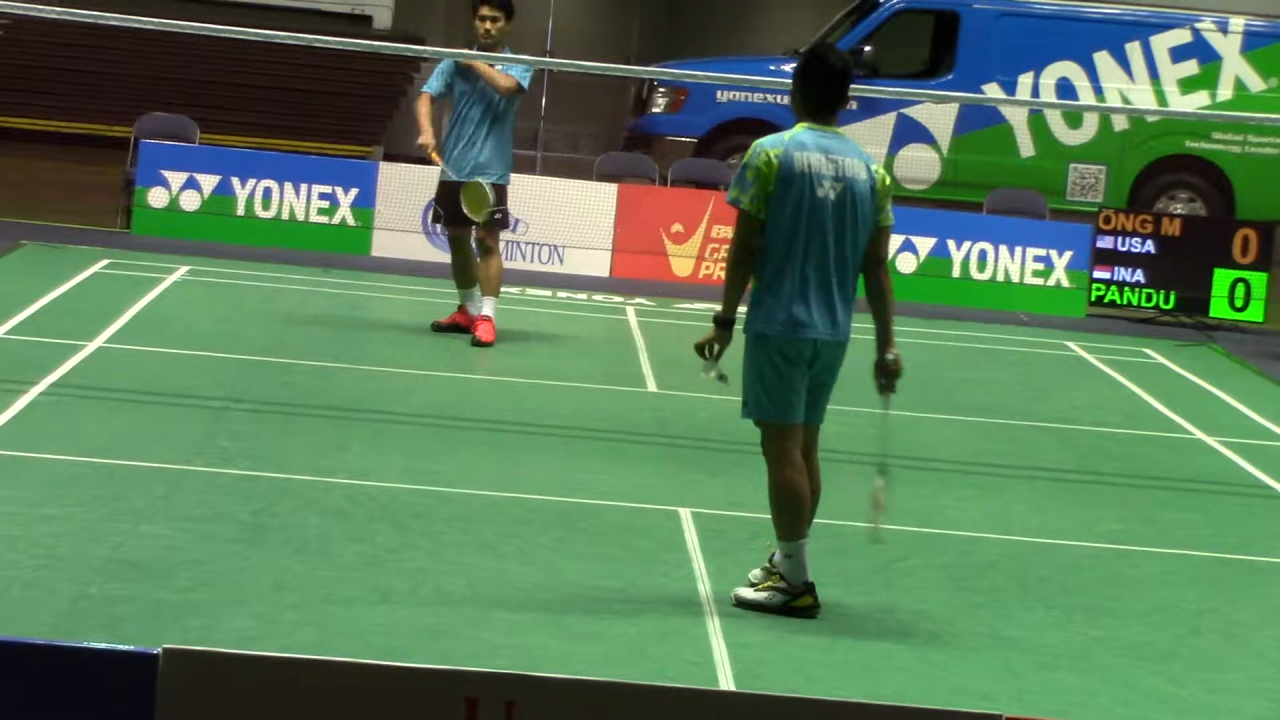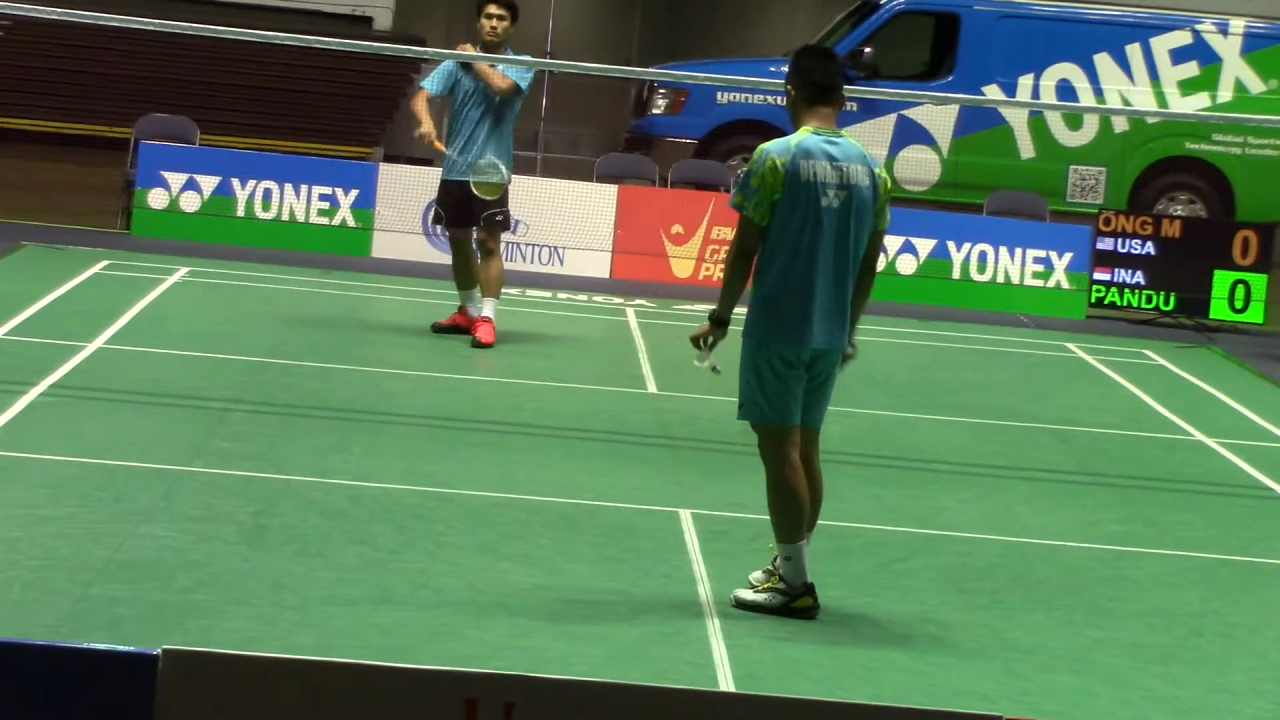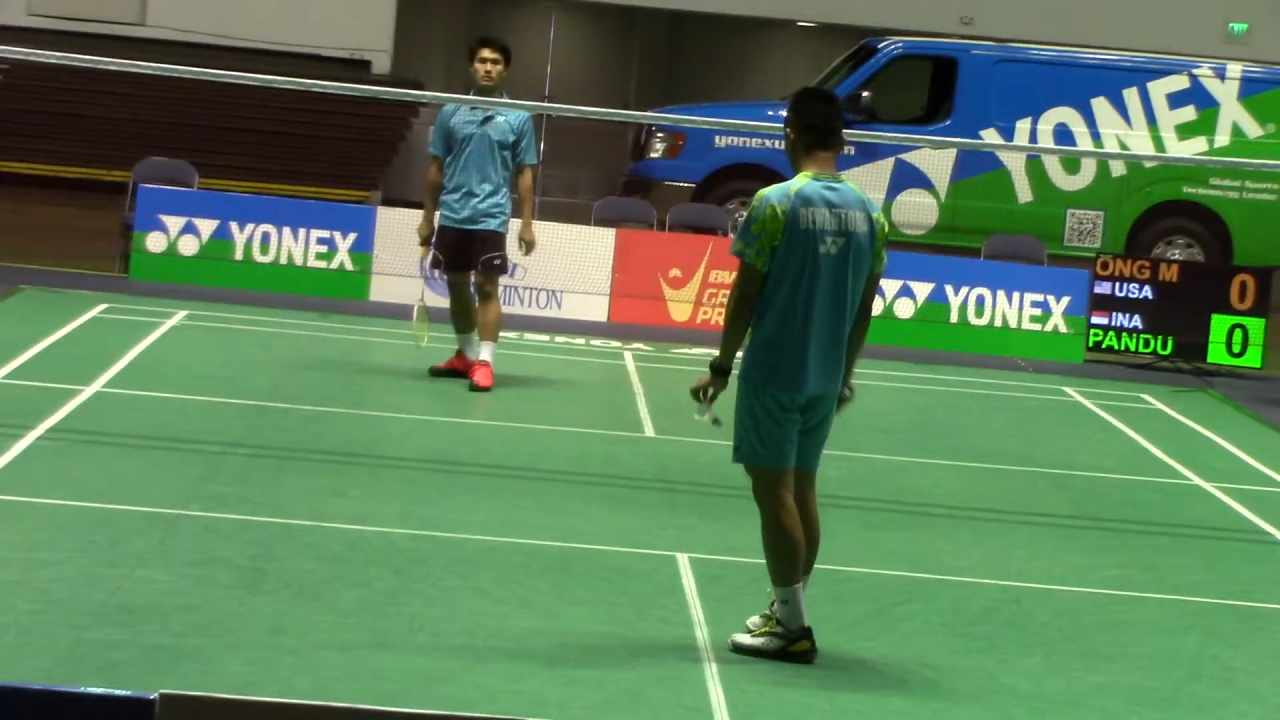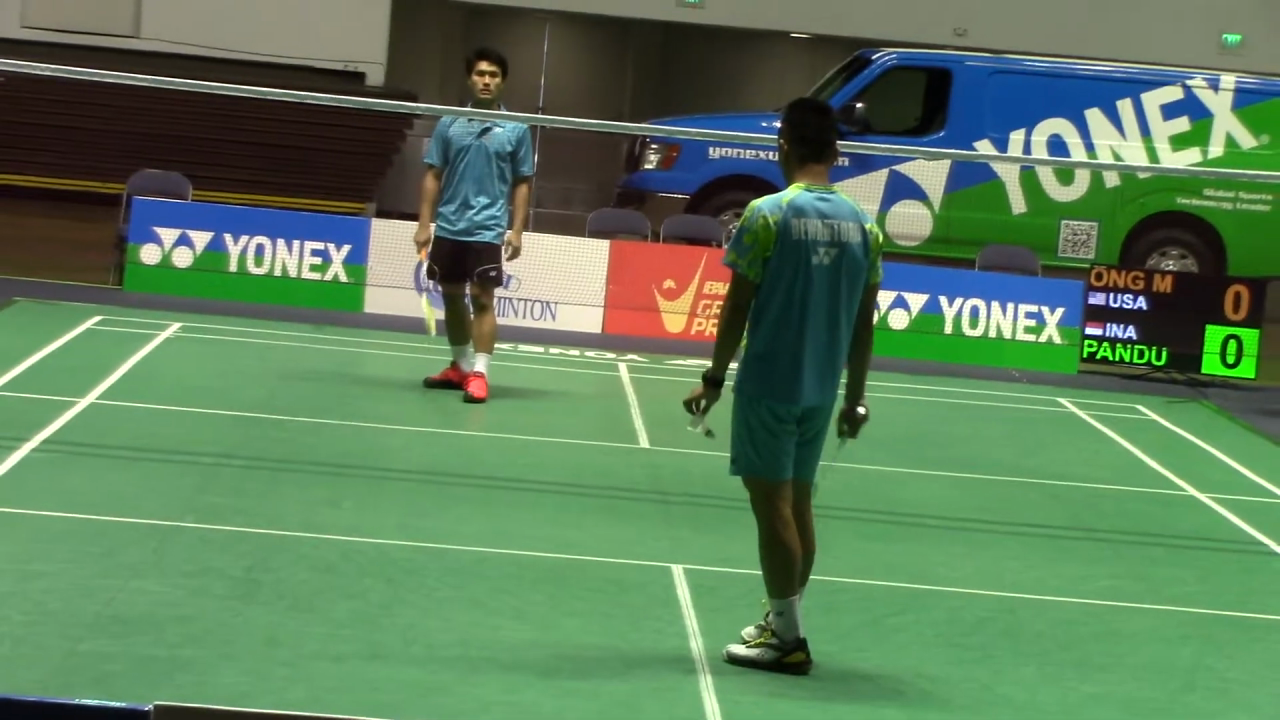
dt=0.5s
person 1, frame 1
left shoulder: (770, 152)
right shoulder: (869, 167)
left elbow: (745, 248)
right elbow: (876, 264)
left wrist: (724, 320)
right wrist: (886, 344)
left hip: (779, 324)
right hip: (833, 330)
left knee: (782, 447)
right knee: (803, 445)
left ankle: (794, 584)
right ankle: (787, 564)
person 1, frame 2
left shoulder: (776, 156)
right shoulder: (871, 169)
left elbow: (745, 249)
right elbow: (868, 264)
left wrist: (720, 317)
left hip: (777, 328)
right hip: (830, 334)
left knee: (779, 448)
right knee: (804, 449)
left ankle: (795, 583)
right ankle: (788, 566)
person 1, frame 3
left shoulder: (775, 201)
right shoulder: (869, 214)
left elbow: (746, 295)
right elbow: (863, 308)
left wrist: (721, 365)
left hip: (773, 373)
right hip: (824, 379)
left knee: (774, 492)
right knee: (801, 491)
left ankle: (792, 627)
right ankle: (786, 611)
person 1, frame 4
left shoulder: (768, 213)
right shoulder: (862, 224)
left elbow: (738, 307)
right elbow: (864, 321)
left wrist: (714, 378)
right wrist: (855, 395)
left hip: (769, 384)
right hip: (820, 389)
left knee: (772, 504)
right knee: (797, 503)
left ankle: (788, 638)
right ankle: (781, 622)
person 2, frame 1
left shoulder: (518, 65)
right shoulder: (453, 63)
left elbow: (506, 87)
right elbow: (426, 96)
left wrist: (475, 62)
right wrist: (427, 130)
left hip: (491, 172)
right hip: (453, 168)
left knee: (487, 242)
right knee: (457, 239)
left ankle: (486, 317)
right ankle: (467, 310)
person 2, frame 2
left shoulder: (522, 66)
right shoulder: (454, 63)
left elbow: (500, 86)
right elbow: (422, 94)
left wrist: (474, 61)
right wrist: (426, 122)
right hip: (453, 169)
left knee: (489, 243)
right knee: (459, 241)
left ankle: (487, 319)
right ankle: (467, 311)
person 2, frame 3
left shoulder: (519, 117)
right shoulder: (451, 112)
left elbow: (525, 172)
right elbow: (436, 167)
left wrist: (526, 223)
right wrist: (427, 218)
left hip: (489, 218)
right hip: (451, 217)
left knee: (487, 287)
right knee: (457, 286)
left ankle: (485, 362)
right ankle: (465, 355)
person 2, frame 4
left shoulder: (517, 130)
right shoulder: (448, 124)
left elbow: (522, 183)
right elbow: (433, 175)
left wrist: (516, 230)
right wrist: (424, 224)
left hip: (488, 230)
right hip: (447, 228)
left knee: (483, 299)
right knee: (452, 297)
left ankle: (479, 374)
right ankle: (460, 366)
